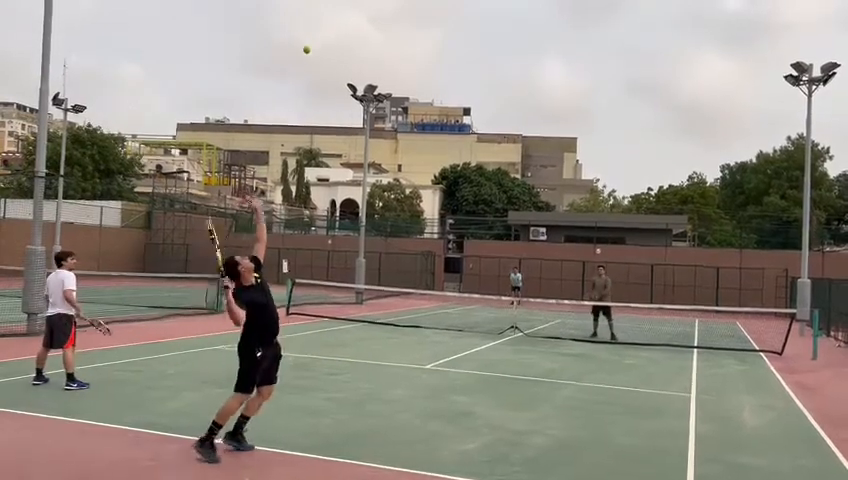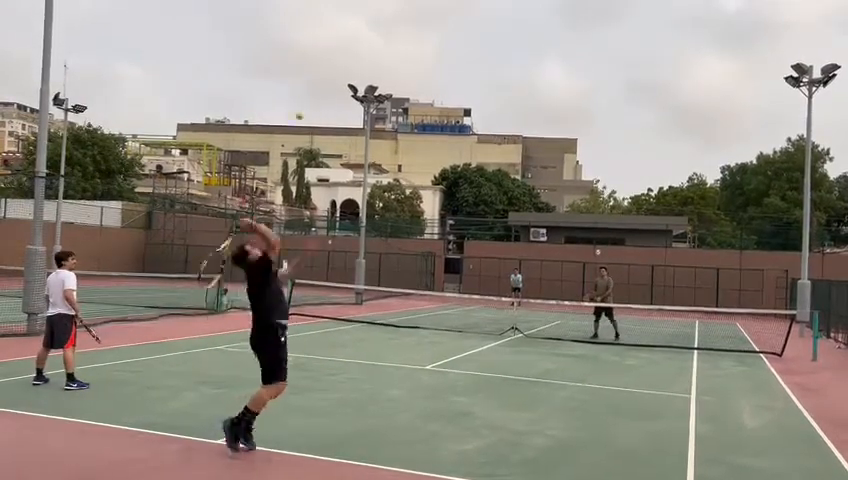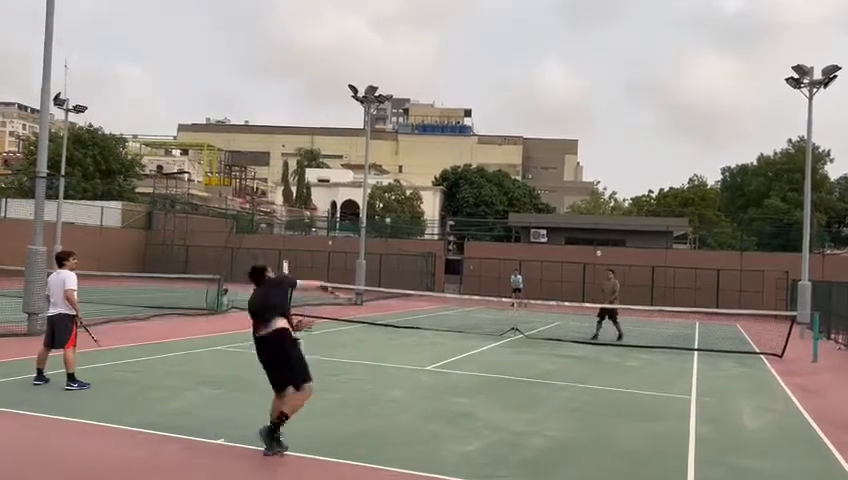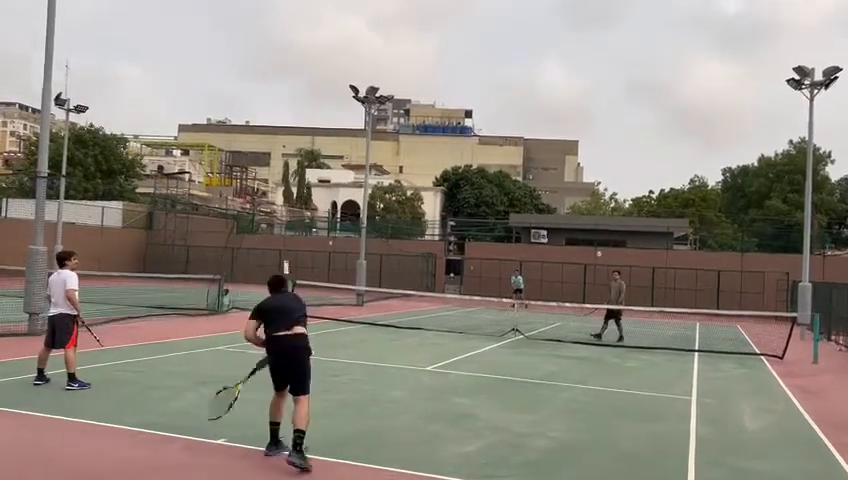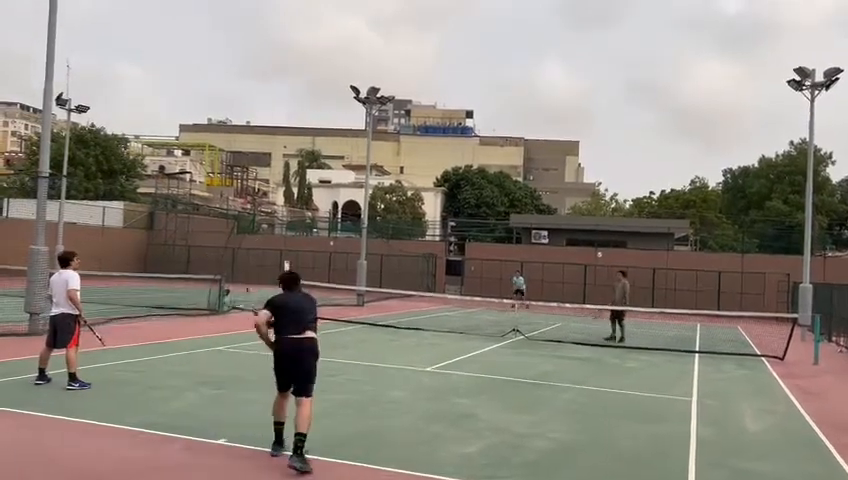
dt=0.2s
person 1, frame 1
left shoulder: (257, 275)
right shoulder: (242, 294)
left elbow: (261, 241)
right elbow: (238, 321)
left wrist: (259, 213)
right wrist: (228, 297)
left hip: (270, 345)
right hip: (255, 348)
left knee: (265, 392)
right knee: (241, 395)
left ankle: (235, 435)
right ankle: (206, 441)
person 1, frame 2
left shoulder: (260, 274)
right shoulder: (259, 269)
right elbow: (273, 243)
right wrist: (255, 226)
left hip: (274, 332)
right hip: (270, 333)
left knee: (272, 385)
right knee: (275, 386)
left ankle: (243, 430)
right ankle: (237, 423)
person 1, frame 3
left shoulder: (253, 301)
right shoulder: (280, 283)
right elbow: (307, 284)
left wrist: (294, 326)
right wrist: (323, 285)
left hip: (263, 345)
right hip: (281, 339)
left knee: (281, 393)
right knee: (304, 389)
left ankle: (274, 440)
right ankle: (272, 430)
person 1, frame 4
left shoulder: (264, 305)
right shoulder: (297, 300)
left elbow: (248, 334)
left hip: (275, 345)
right hip: (298, 343)
left knee: (279, 393)
right knee: (301, 399)
left ankle: (274, 442)
right ankle: (297, 450)
person 1, frame 5
left shoulder: (276, 300)
right shoulder: (309, 300)
left elbow: (259, 322)
left wrist: (269, 343)
left hip: (284, 347)
right hip: (307, 346)
left knee: (282, 394)
right knee: (304, 401)
left ankle: (278, 442)
right ankle: (297, 453)
person 2, frame 1
left shoulder: (51, 276)
right shoulder: (68, 275)
left elbow: (47, 297)
right elbow: (68, 295)
right wrist: (78, 309)
left hip: (51, 315)
right hip: (64, 316)
left knee: (45, 347)
right knee: (68, 347)
left ankle: (38, 376)
right ankle: (71, 380)
person 2, frame 2
left shoulder: (51, 276)
right shoulder: (69, 275)
left elbow: (47, 297)
right elbow: (68, 295)
right wrist: (77, 311)
left hip: (51, 315)
right hip: (65, 316)
left knee: (46, 347)
right knee: (68, 347)
left ankle: (39, 376)
right ankle: (71, 381)
person 2, frame 3
left shoulder: (52, 276)
right shoulder: (70, 275)
left elbow: (48, 297)
right elbow: (69, 295)
right wrist: (78, 311)
left hip: (52, 315)
right hip: (65, 315)
left knee: (46, 347)
right knee: (69, 347)
left ankle: (39, 376)
right ankle: (71, 381)
person 2, frame 4
left shoulder: (53, 276)
right shoulder: (71, 275)
left elbow: (50, 297)
right elbow: (70, 295)
right wrist: (79, 311)
left hip: (53, 315)
right hip: (67, 316)
left knee: (47, 347)
right knee: (70, 347)
left ankle: (40, 376)
right ankle: (72, 381)
person 2, frame 5
left shoulder: (54, 277)
right shoulder: (73, 275)
left elbow: (51, 297)
right elbow: (72, 295)
right wrist: (80, 310)
left hip: (54, 315)
right hip: (68, 315)
left knee: (49, 346)
right knee: (71, 347)
left ankle: (41, 375)
right ankle: (73, 380)
